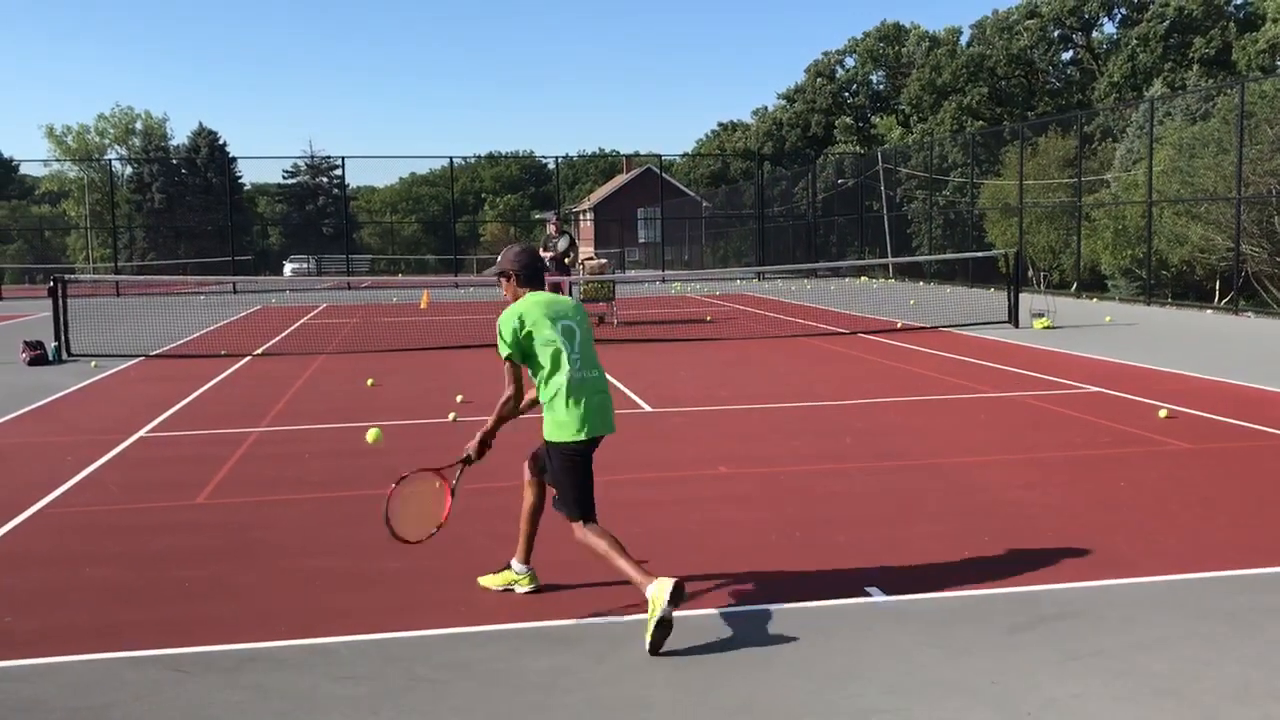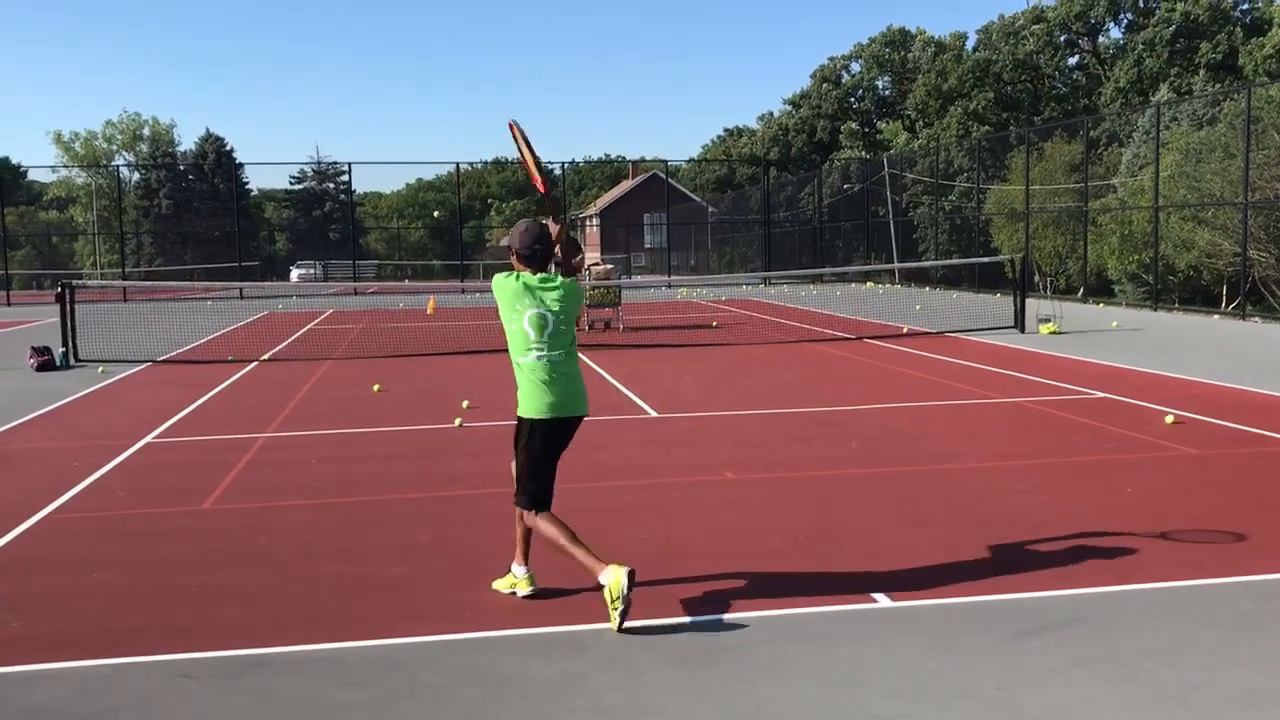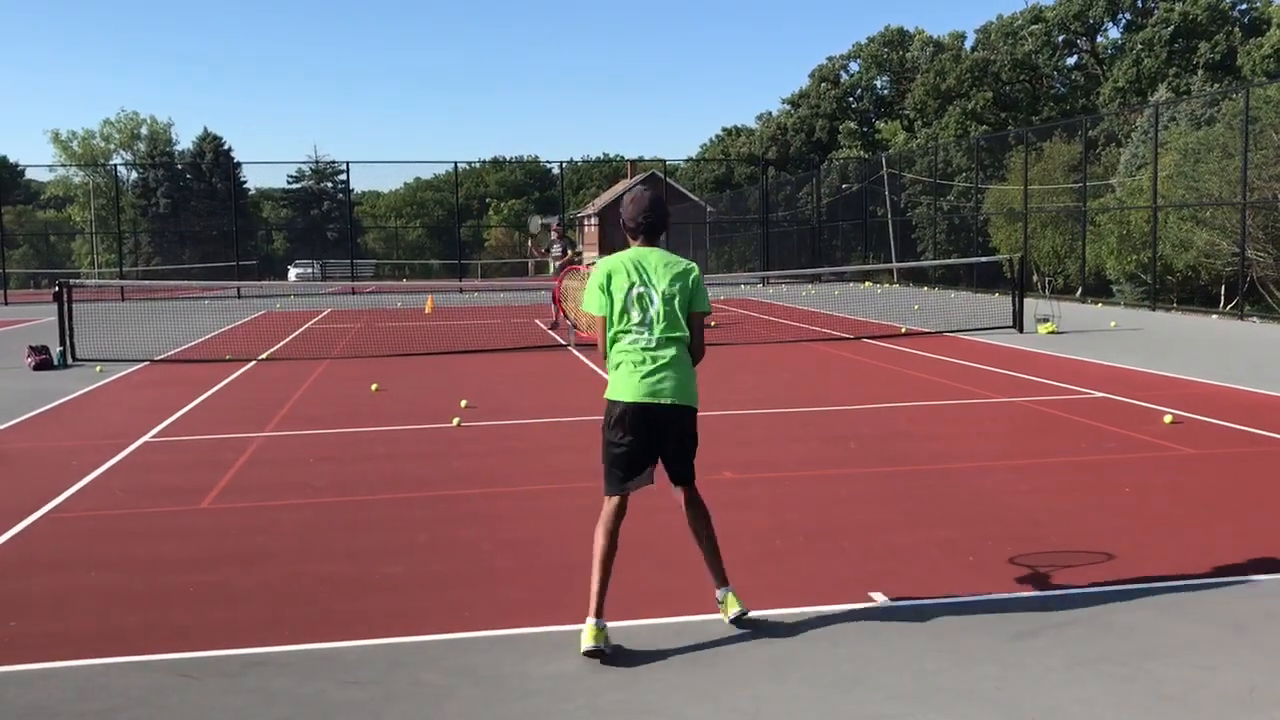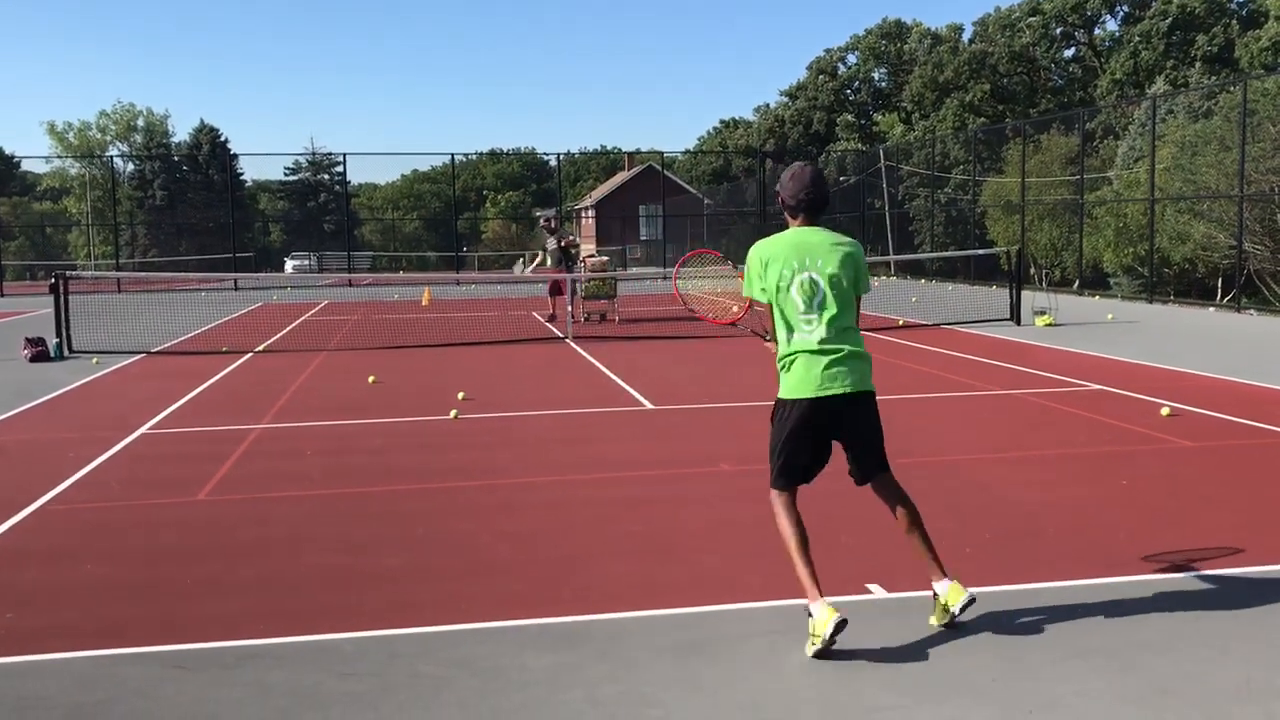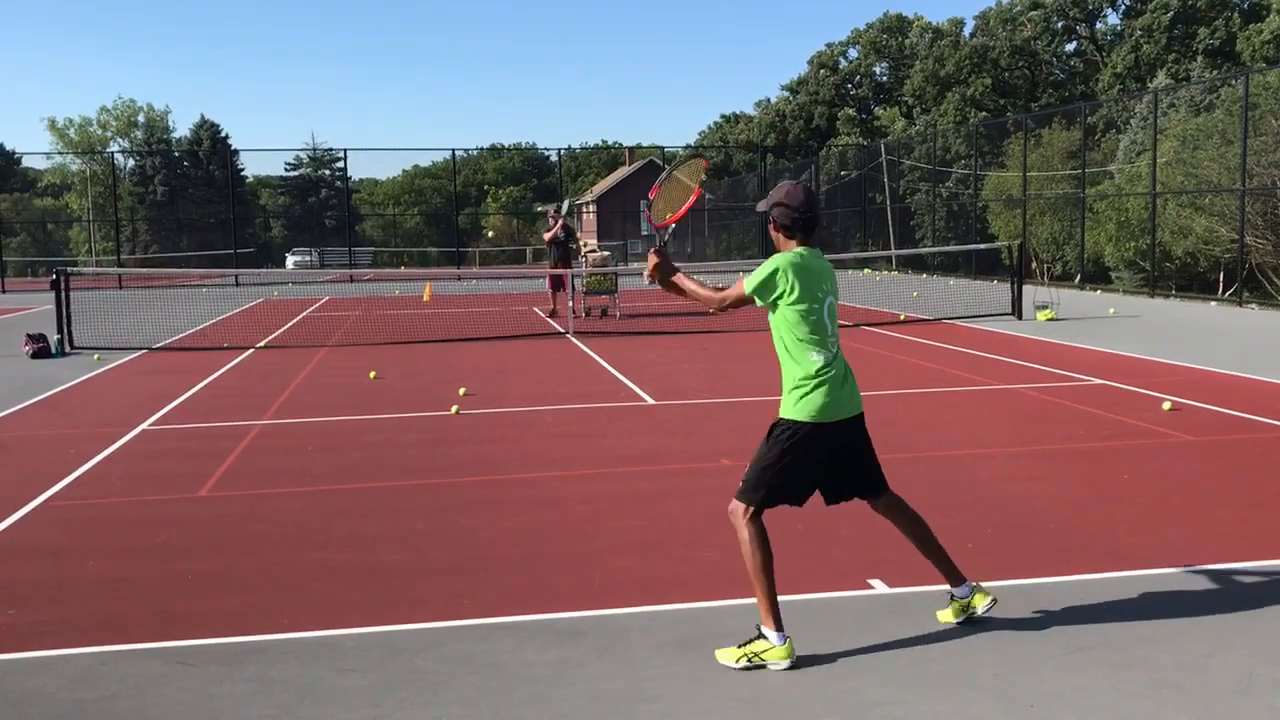
dt=0.5s
person 1, frame 1
left shoulder: (512, 317)
right shoulder: (571, 306)
left elbow: (513, 393)
left wrist: (486, 434)
right wrist: (527, 404)
left hip: (571, 425)
right hip: (586, 419)
left knee: (581, 524)
right knee: (532, 472)
left ankle: (655, 587)
right ankle: (521, 569)
person 1, frame 2
left shoulder: (504, 285)
right shoulder: (570, 287)
left wrist: (549, 238)
right wrist: (558, 243)
left hip: (540, 407)
right hip: (573, 403)
left knee: (533, 511)
right knee: (521, 470)
left ankle: (610, 574)
right ankle: (520, 571)
person 1, frame 3
left shoulder: (606, 269)
right shoulder: (688, 270)
left elbow: (604, 344)
right elbow: (698, 347)
left hip: (628, 394)
right hip: (679, 395)
left knee: (615, 504)
right knee: (687, 491)
left ankle: (594, 625)
right ankle: (725, 595)
person 1, frame 4
left shoulder: (762, 252)
right shoulder: (849, 250)
left elbow: (772, 318)
right elbow: (851, 313)
left hip: (800, 390)
right hip: (853, 383)
left knee: (781, 496)
right knee: (884, 484)
left ankle: (821, 608)
right ankle: (946, 586)
person 1, frame 5
left shoulder: (782, 266)
right shoulder: (821, 266)
left elbow: (722, 301)
right elbow: (744, 304)
left wrist: (671, 274)
right wrist: (680, 281)
left hip: (806, 412)
right hip: (845, 406)
left knee: (743, 511)
right knee: (884, 500)
left ankle: (773, 638)
right ankle: (965, 592)
